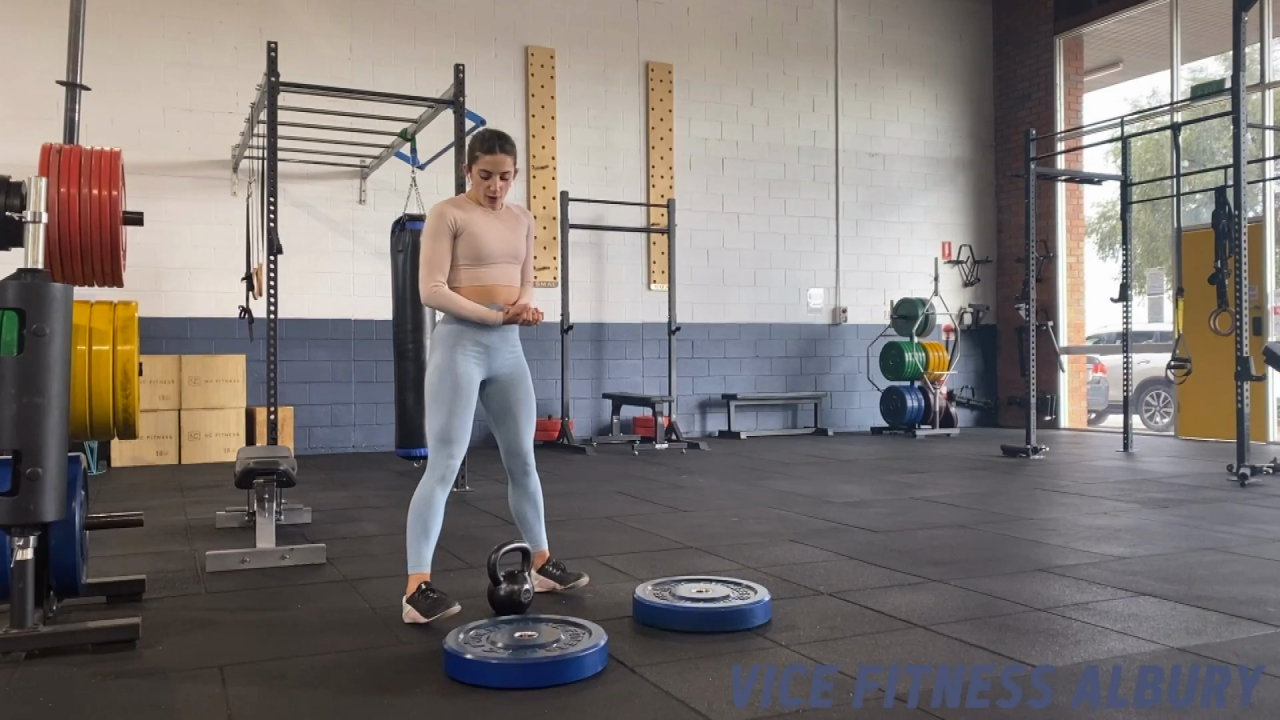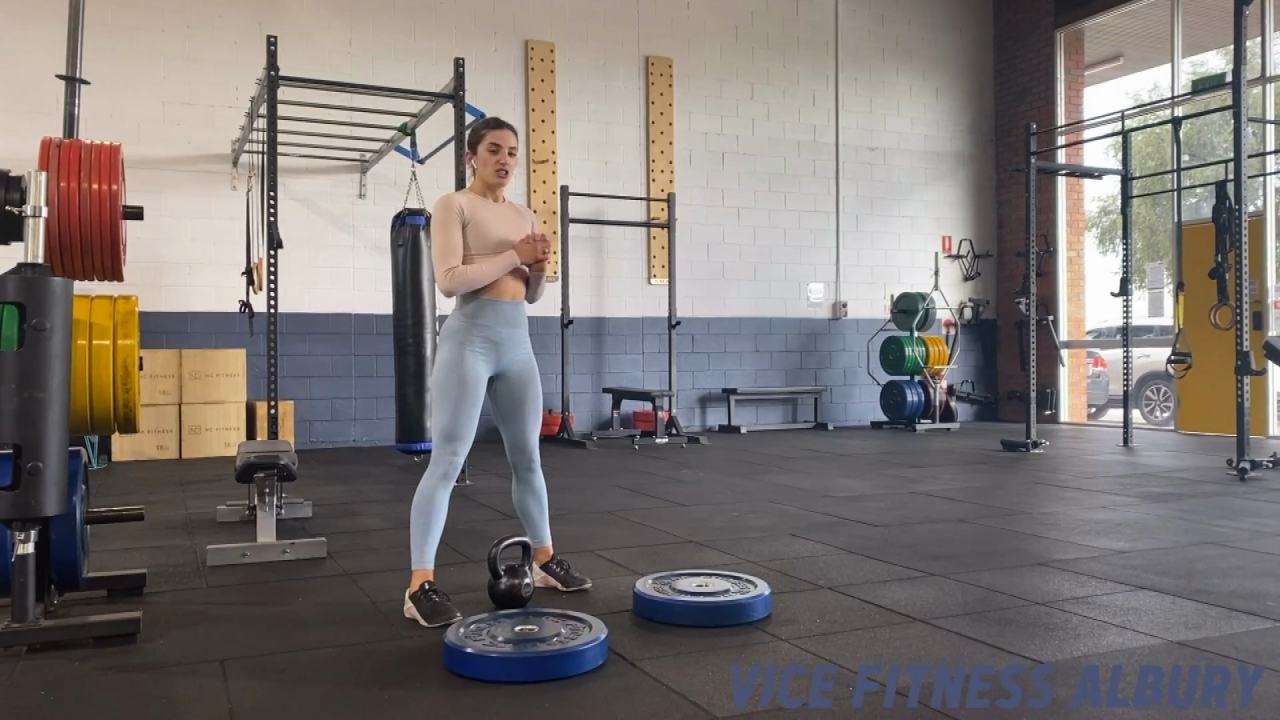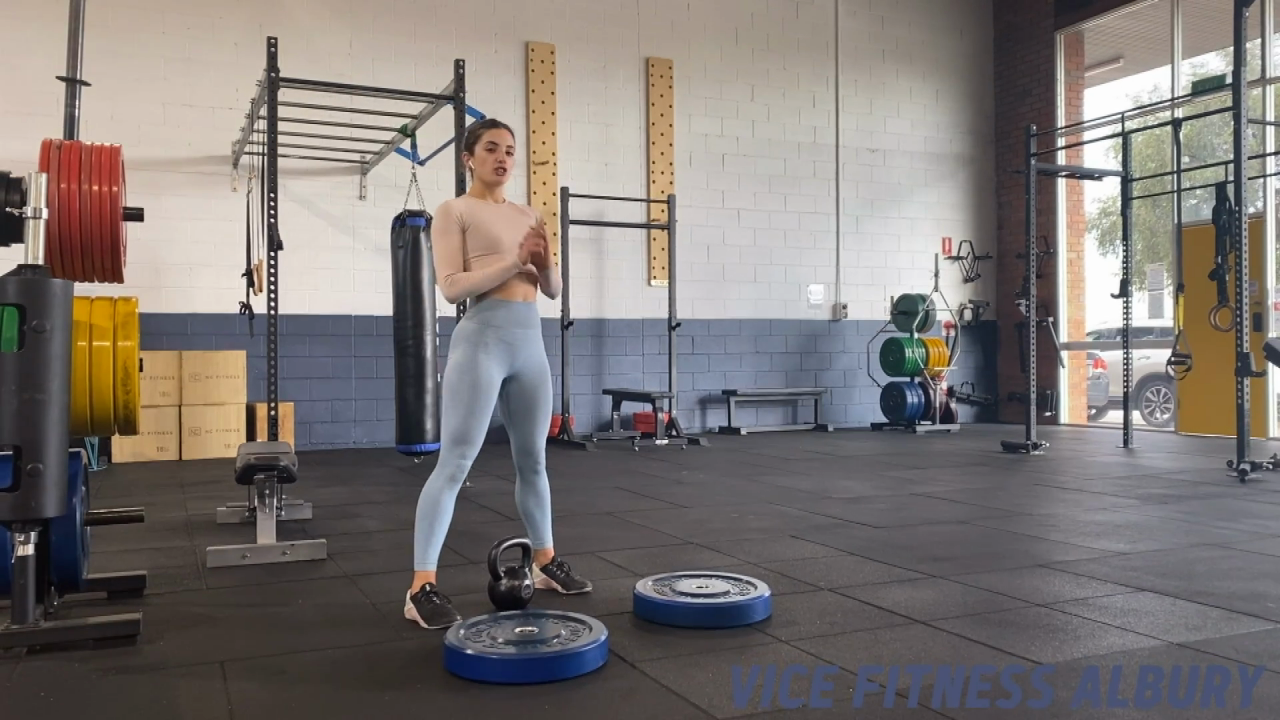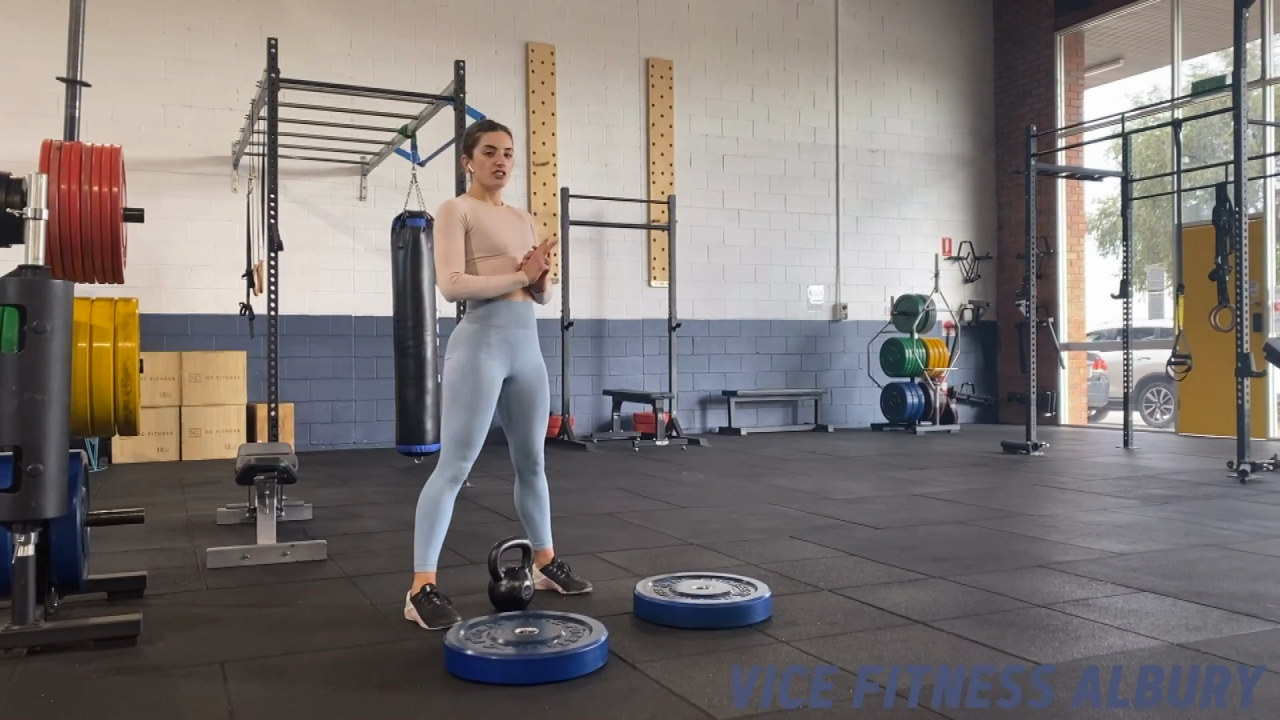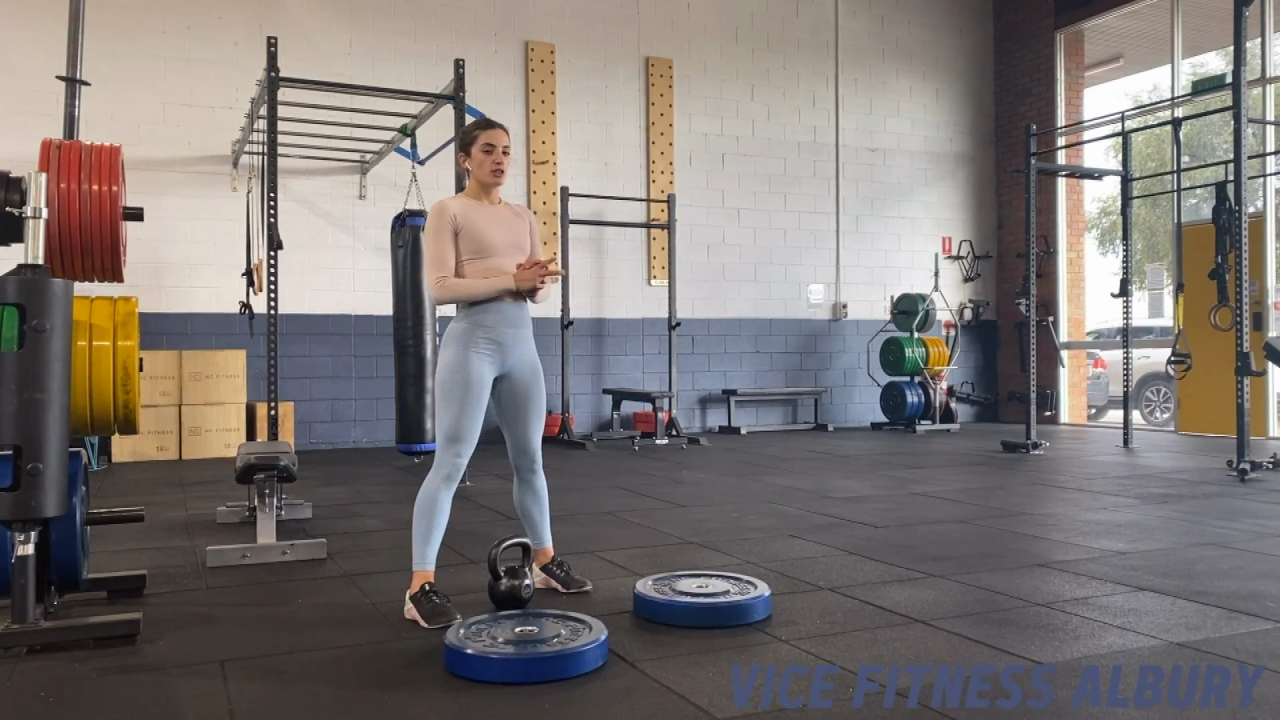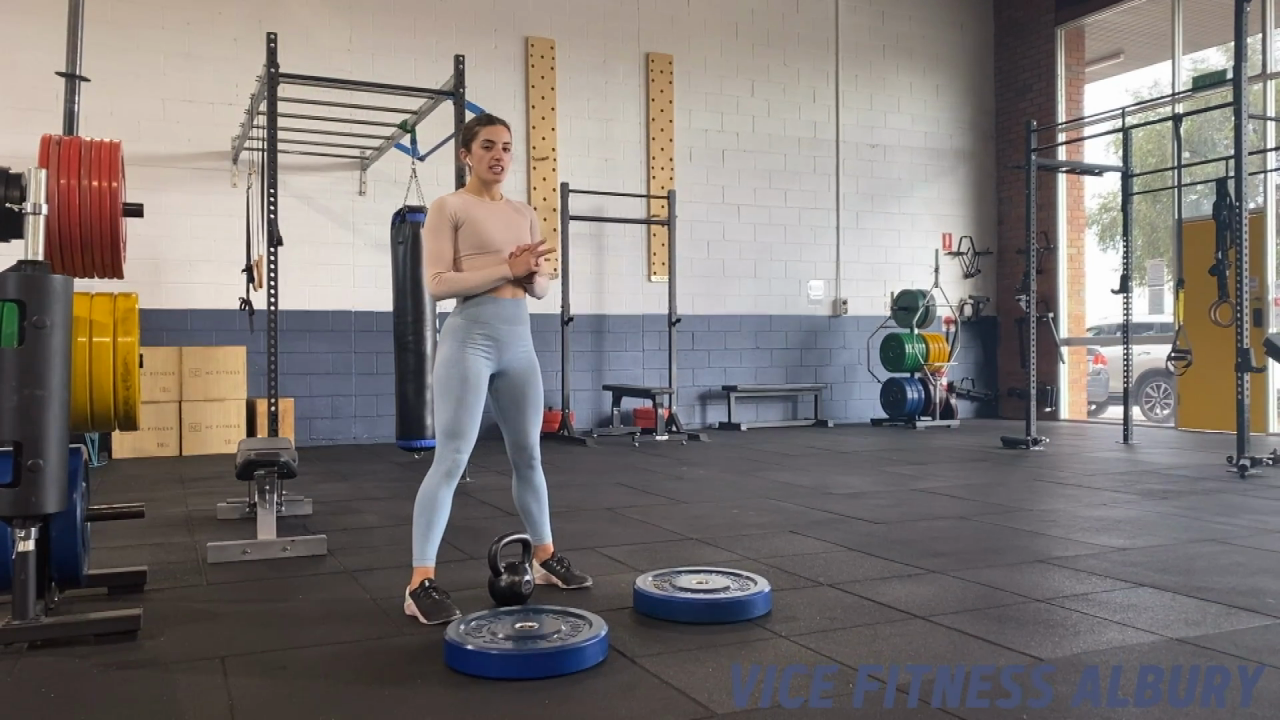
dt=0.5s
person 1, frame 1
left shoulder: (522, 219)
right shoulder: (446, 215)
right elbow: (432, 291)
left wrist: (523, 307)
right wrist: (496, 316)
left hip: (508, 349)
right hip: (460, 343)
left knee: (522, 461)
right knee: (444, 464)
left ankle: (542, 563)
right ankle: (417, 588)
person 1, frame 2
left shoulder: (524, 215)
right shoulder: (453, 205)
right elbow: (450, 280)
left wrist: (537, 267)
right wrist: (514, 256)
left hip: (517, 340)
right hip: (469, 336)
left knee: (527, 457)
right knee: (447, 461)
left ankle: (545, 559)
right ankle: (420, 586)
person 1, frame 3
left shoulder: (526, 215)
right shoulder: (454, 211)
left elbow: (552, 288)
right elbow: (452, 287)
left wrist: (544, 263)
right wrist: (518, 260)
left hip: (530, 341)
right hip: (482, 340)
left knee: (533, 460)
right knee: (455, 463)
left ankle: (545, 561)
right ankle: (422, 587)
person 1, frame 4
left shoulder: (523, 219)
right shoulder: (456, 210)
left elbow: (540, 295)
right elbow: (452, 284)
left wrist: (539, 277)
right wrist: (518, 275)
left hip: (526, 343)
right hip: (481, 340)
left knee: (532, 461)
right knee: (455, 464)
left ankle: (545, 562)
right ankle: (422, 588)
person 1, frame 5
left shoulder: (523, 217)
right shoulder: (448, 212)
left elbow: (540, 290)
right elbow: (440, 289)
left wrist: (535, 284)
right wrist: (510, 279)
left hip: (520, 343)
right hip: (472, 342)
left knee: (529, 459)
right knee: (451, 463)
left ankle: (545, 561)
right ankle: (421, 587)
person 1, frame 6
left shoulder: (524, 213)
right shoulder: (448, 207)
left elbow: (542, 285)
right elbow: (437, 283)
left wrist: (529, 275)
right wrist: (505, 269)
left hip: (518, 338)
right hip: (469, 337)
left knee: (527, 456)
right knee: (451, 459)
left ankle: (545, 556)
right ankle: (421, 582)
